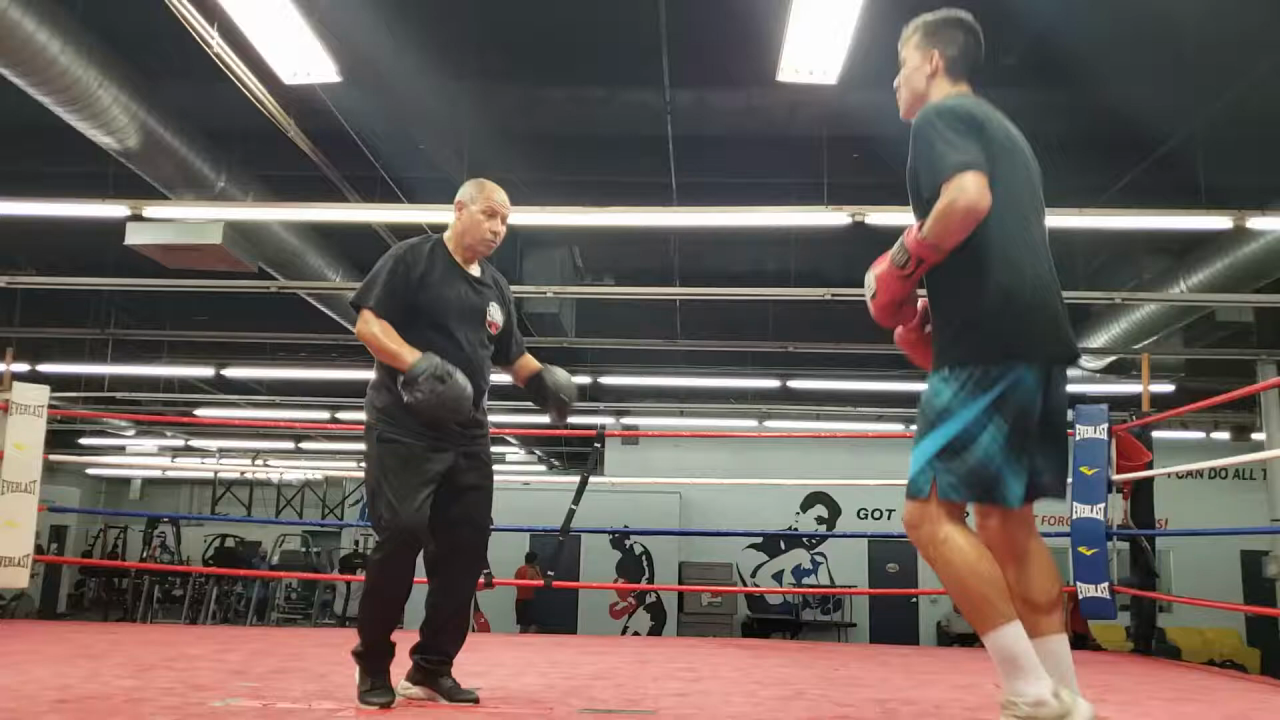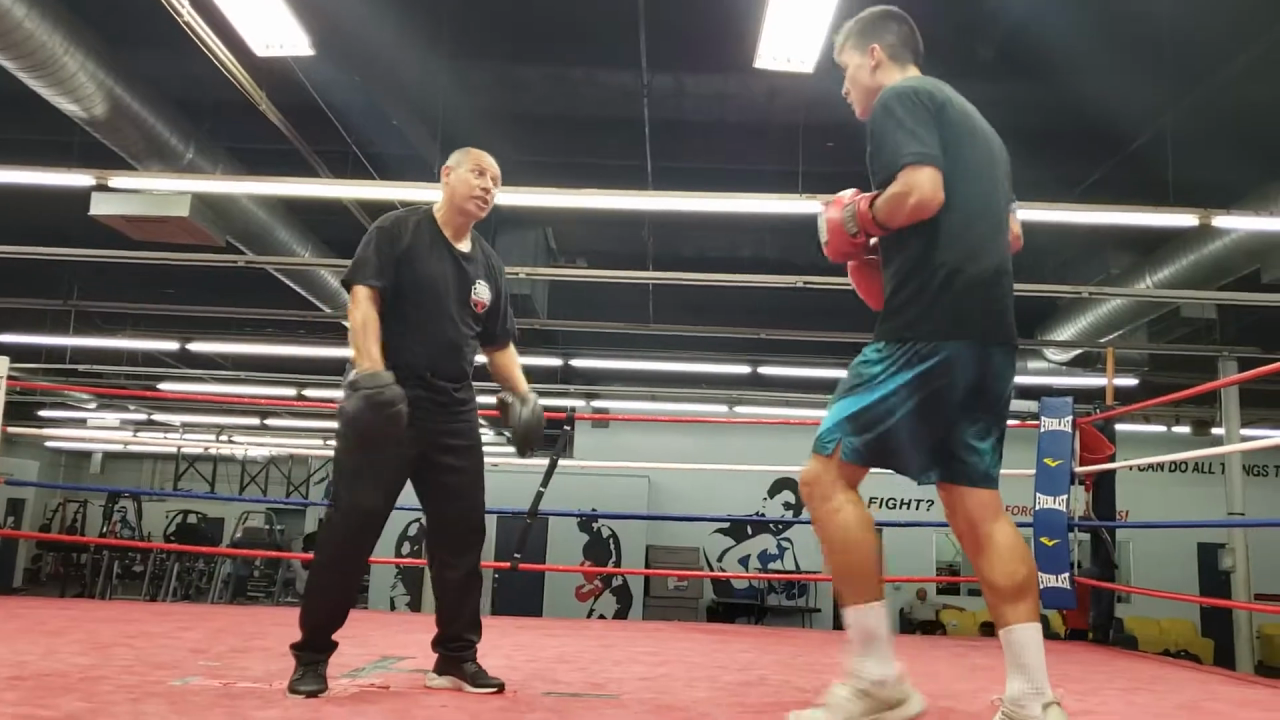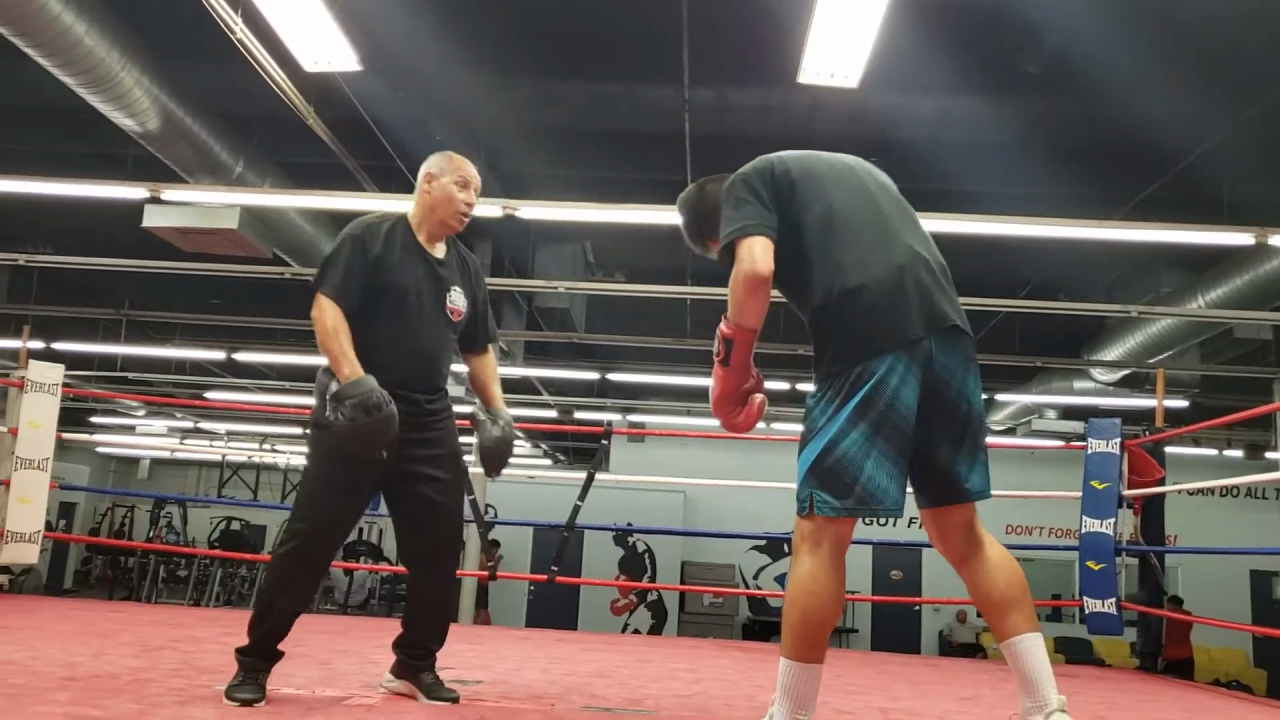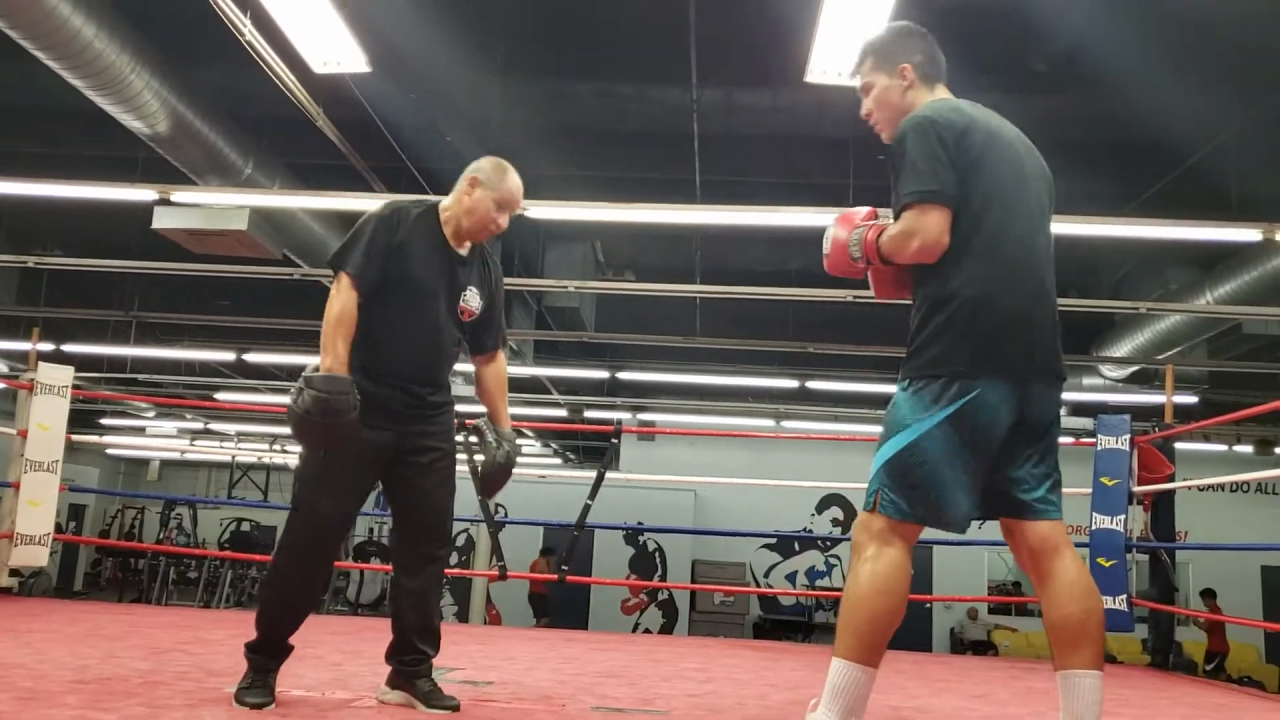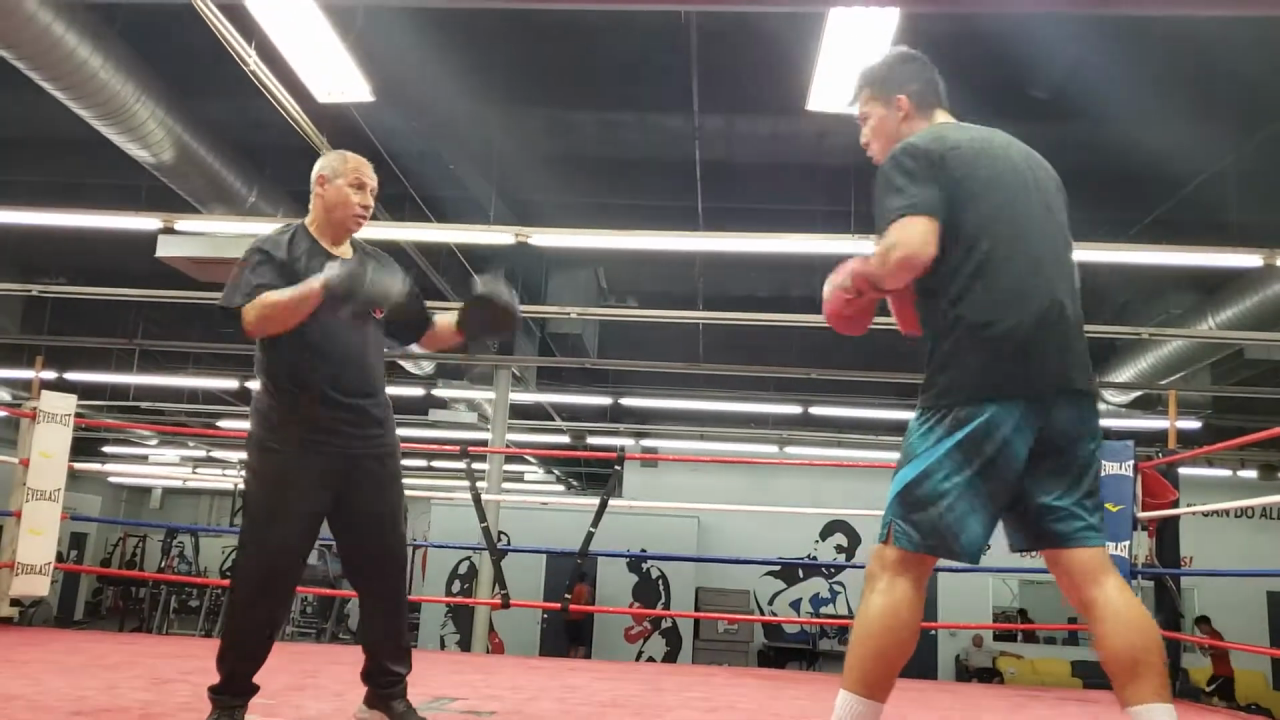
dt=1s
person 1, frame 1
left shoulder: (943, 117)
right shoulder: (1004, 134)
left elbow: (968, 200)
left wrist: (908, 261)
left hip: (984, 348)
right hip: (1038, 346)
left knee: (932, 512)
right knee: (1008, 529)
person 1, frame 2
left shoulder: (902, 100)
right shoulder: (972, 121)
left elbow: (921, 192)
right elbow: (1009, 235)
left wrist: (858, 223)
left hip: (927, 330)
right hip: (988, 330)
left knee: (828, 475)
right knee: (973, 505)
person 1, frame 3
left shoulder: (749, 181)
right shoulder: (860, 169)
left elbow: (756, 268)
left wrist: (732, 360)
left hip: (867, 346)
right hip: (944, 333)
left knee: (821, 533)
right knee: (960, 530)
person 1, frame 4
left shoulder: (926, 126)
right shoulder: (1014, 142)
left elbow: (926, 238)
left wrist: (866, 244)
left hip: (960, 358)
right hip: (1031, 360)
left knee: (883, 528)
right knee: (1043, 542)
person 1, frame 5
left shoulder: (916, 153)
right shoulder: (1029, 160)
left elbow: (907, 251)
left wrist: (859, 281)
left hip: (976, 388)
right hip: (1063, 384)
left knee: (897, 565)
right knee: (1090, 574)
person 2, frame 1
left shoulder: (495, 286)
right shoulder: (409, 259)
left elbow: (513, 355)
right elbow: (367, 322)
left wrist: (546, 380)
right wrist: (417, 364)
left hip: (465, 435)
right hip: (403, 427)
left knee: (463, 551)
right knee: (401, 530)
left ankle: (430, 667)
right ankle: (371, 657)
person 2, frame 2
left shoulder: (489, 263)
right shoulder: (398, 231)
left elbow: (497, 342)
right elbow: (364, 301)
left wrist: (521, 398)
right wrist: (371, 371)
left hip: (452, 416)
right hip: (386, 405)
left knee: (463, 532)
right knee: (353, 523)
left ankle: (456, 656)
right ankle: (312, 654)
person 2, frame 3
left shoulder: (466, 267)
right shoulder: (370, 237)
left elbow: (478, 348)
right elbow: (325, 307)
left wrist: (495, 412)
right wrist: (353, 377)
left hip: (428, 421)
right hip: (356, 415)
left knee: (440, 542)
right knee: (313, 534)
left ankle: (414, 664)
right ankle: (256, 659)
person 2, frame 4
left shoulder: (486, 269)
right shoulder: (394, 223)
left elbow: (489, 355)
right elbow: (346, 291)
left wrist: (502, 429)
right wrist: (332, 373)
left hip: (427, 420)
right hip: (353, 404)
left knee: (426, 542)
right knee: (312, 532)
left ankle: (410, 671)
right ankle: (262, 661)
person 2, frame 5
left shoulder: (377, 263)
right shoulder: (273, 250)
left elbow: (420, 331)
right elbow: (256, 319)
left wrist: (469, 320)
right wrist: (328, 286)
left hip: (368, 440)
right hip: (290, 437)
left knee: (385, 567)
right knee: (268, 568)
